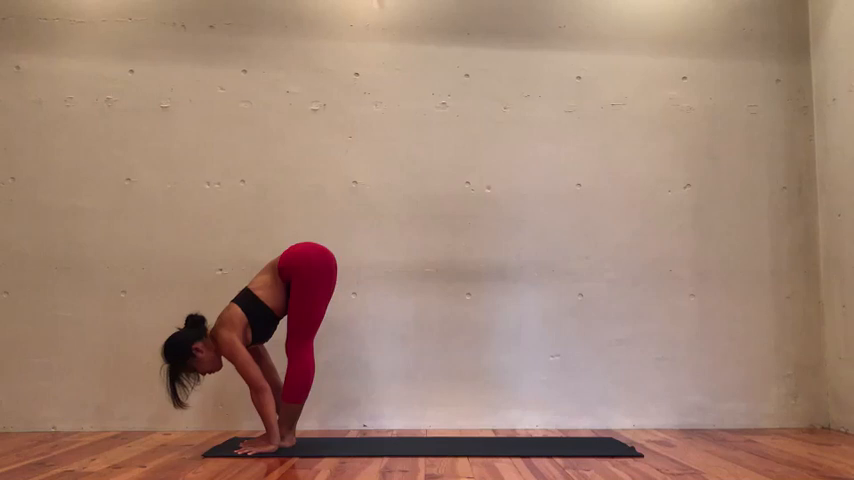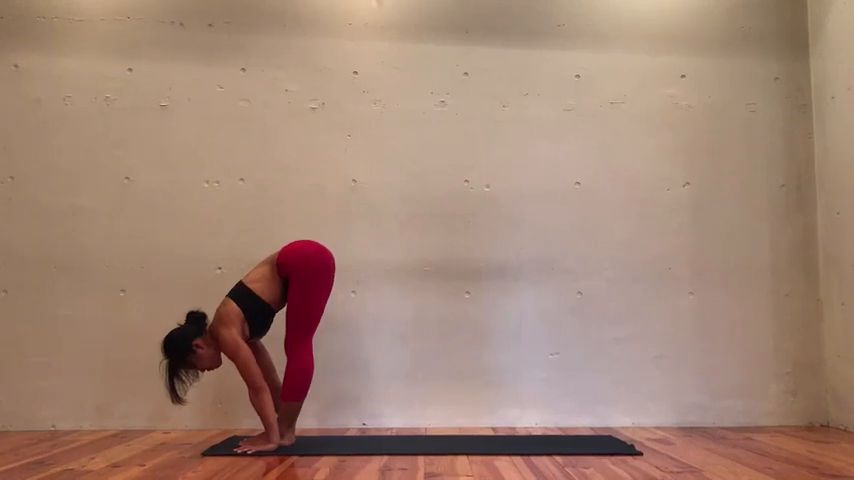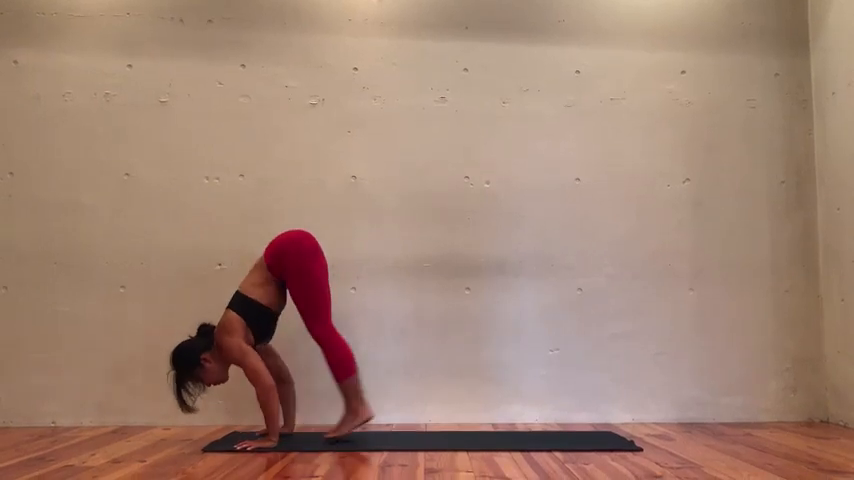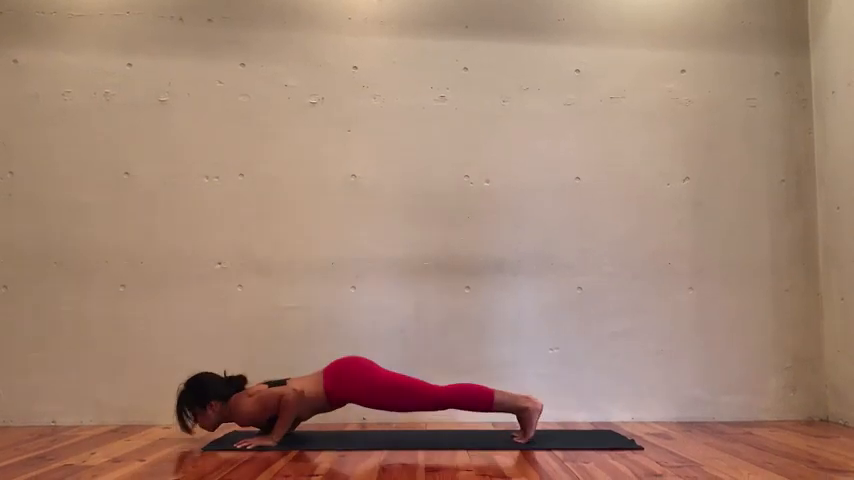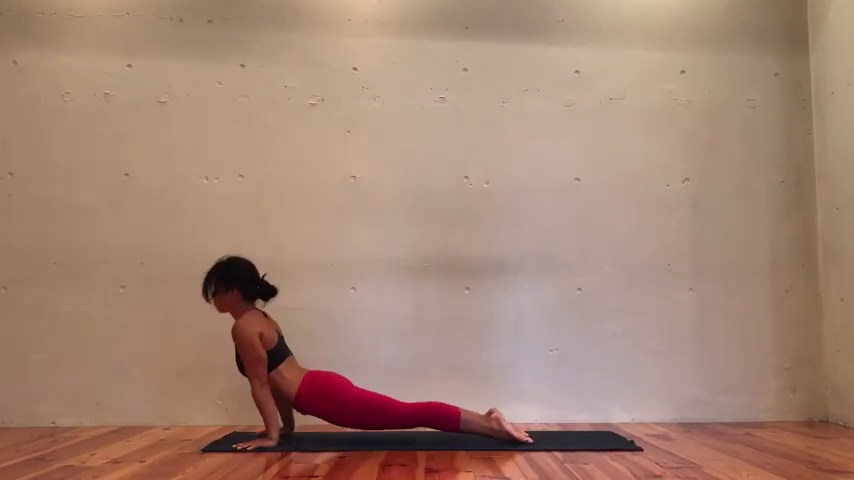
dt=1s
person 1, frame 1
left shoulder: (225, 338)
right shoulder: (238, 335)
left elbow: (261, 388)
right elbow: (270, 383)
left wrist: (273, 439)
right wrist: (275, 433)
left hip: (309, 264)
right hip: (305, 264)
left knee: (298, 353)
right knee: (299, 352)
left ankle: (285, 435)
right ankle: (286, 433)
person 1, frame 2
left shoulder: (226, 334)
right shoulder: (236, 330)
left elbow: (258, 387)
right elbow: (268, 380)
left wrist: (273, 438)
right wrist: (274, 430)
left hip: (307, 261)
right hip: (301, 261)
left knee: (297, 350)
right knee: (297, 350)
left ankle: (285, 433)
right ankle: (285, 430)
person 1, frame 3
left shoulder: (227, 344)
right shoulder: (240, 341)
left elbow: (266, 384)
right elbow: (282, 377)
left wrist: (272, 437)
right wrist: (288, 427)
left hip: (293, 251)
right hip: (288, 250)
right knee: (321, 330)
left ankle: (357, 407)
person 1, frame 4
left shoulder: (242, 410)
right shoulder: (245, 397)
left elbow: (292, 394)
left wrist: (273, 436)
right wrist: (278, 427)
left hip: (348, 380)
right hip: (346, 375)
left knee: (439, 396)
right knee: (437, 397)
left ankle: (522, 404)
right ankle: (519, 402)
person 1, frame 5
left shoulder: (243, 327)
right shoulder: (260, 318)
left elbow: (259, 383)
left wrist: (271, 434)
right wrist: (286, 425)
left hip: (323, 395)
right hip: (324, 387)
left knee: (408, 414)
right knee: (410, 413)
left ankle: (492, 426)
right ankle: (486, 420)
